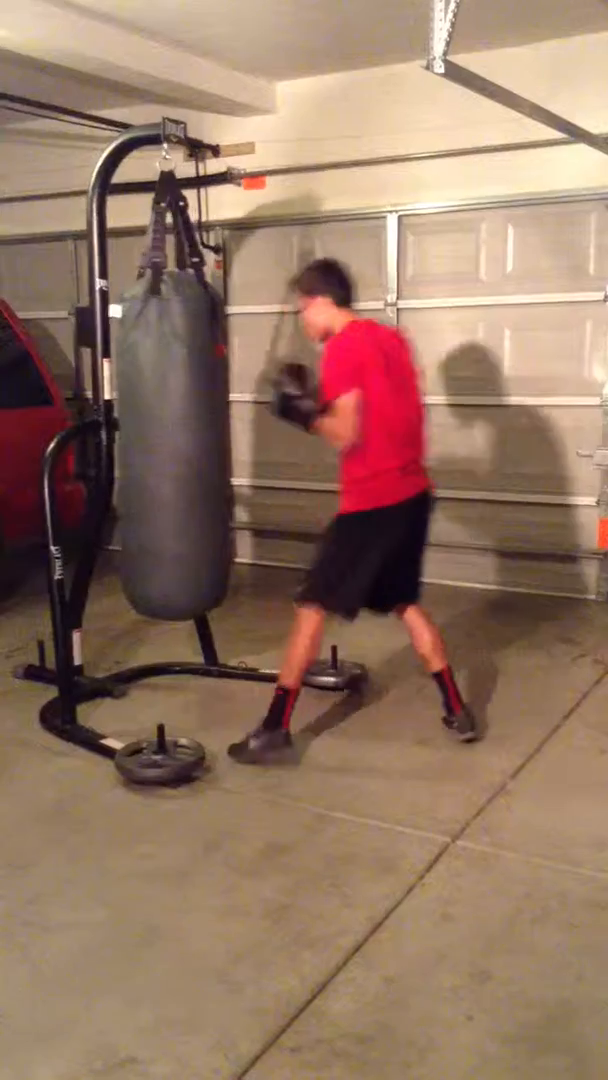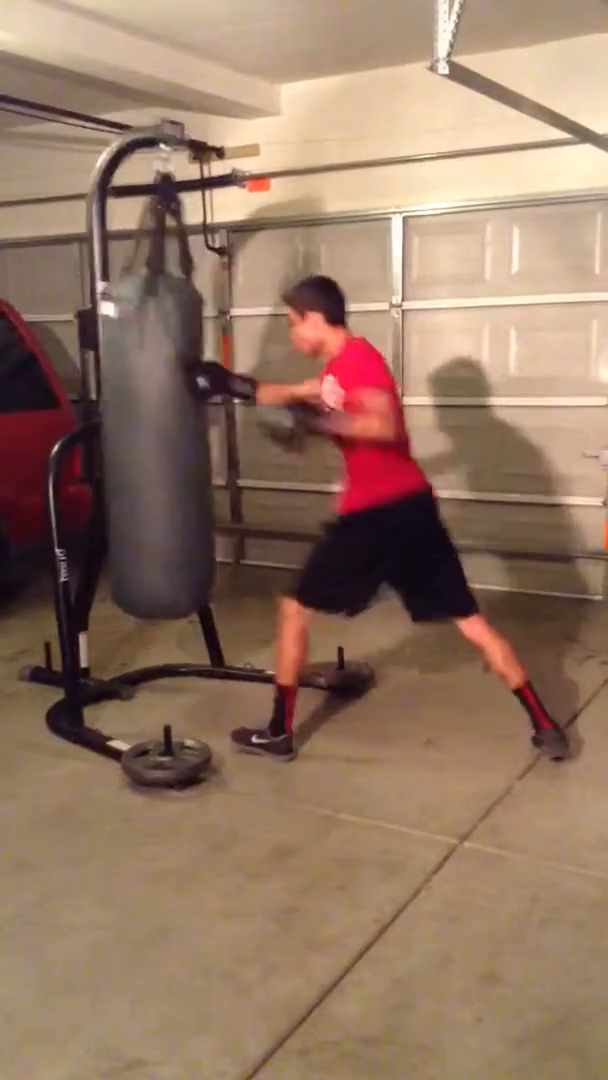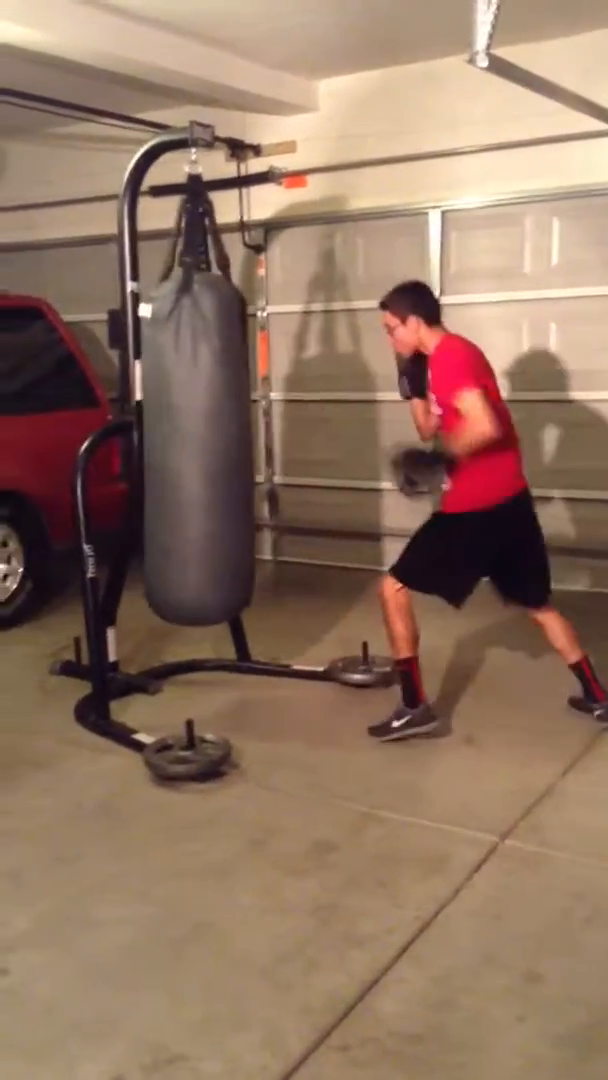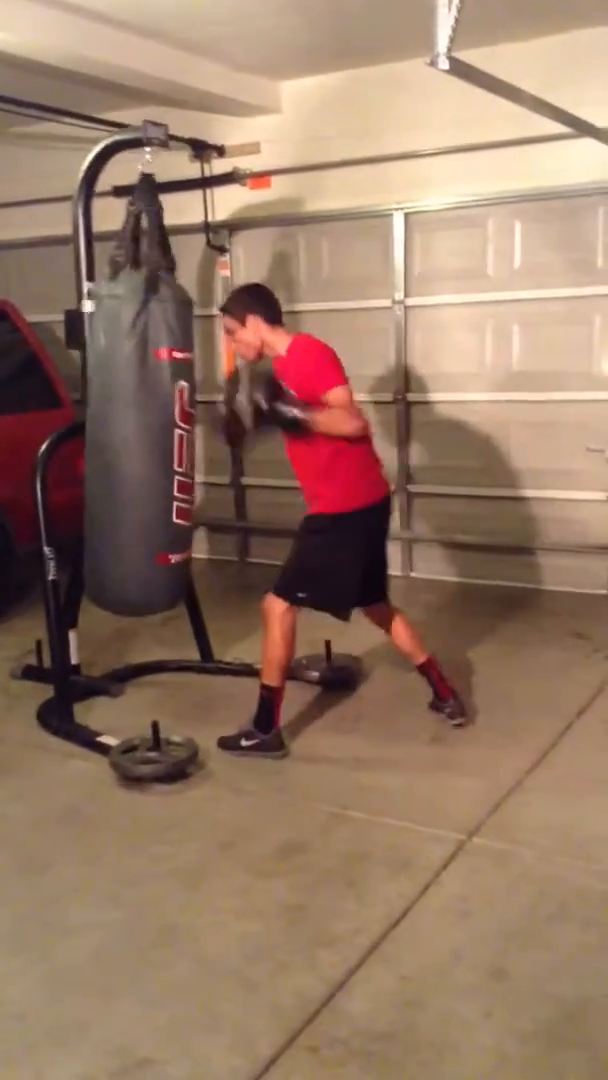
dt=1s
person 1, frame 1
left shoulder: (343, 348)
right shoulder: (392, 339)
left elbow: (347, 435)
left wrist: (308, 412)
right wrist: (317, 402)
left hip: (371, 504)
right hip: (413, 495)
left knee: (313, 609)
right knee: (404, 604)
left ankle: (274, 729)
right ankle: (458, 711)
person 1, frame 2
left shoulder: (354, 359)
right shoulder: (348, 360)
left elbow: (384, 427)
right elbow: (297, 394)
left wrist: (328, 423)
right wrist: (237, 385)
left hip: (372, 511)
right hip: (413, 504)
left knee: (294, 611)
right knee: (468, 621)
left ankle: (279, 732)
right ankle: (545, 726)
person 1, frame 3
left shoulder: (447, 357)
right shoulder: (457, 352)
left elbow: (486, 429)
right elbow: (429, 428)
left wrist: (438, 457)
right wrist: (413, 381)
left hip: (473, 507)
right hip: (512, 499)
left knee: (394, 588)
right knee: (536, 603)
left ankle: (414, 707)
person 1, frame 4
left shoulder: (312, 353)
right shoulder: (283, 365)
left elbow: (353, 423)
left wrist: (292, 415)
left hip: (347, 509)
right hip: (360, 502)
left knee: (278, 608)
right knee: (375, 605)
left ankle: (265, 730)
right ankle: (446, 696)
